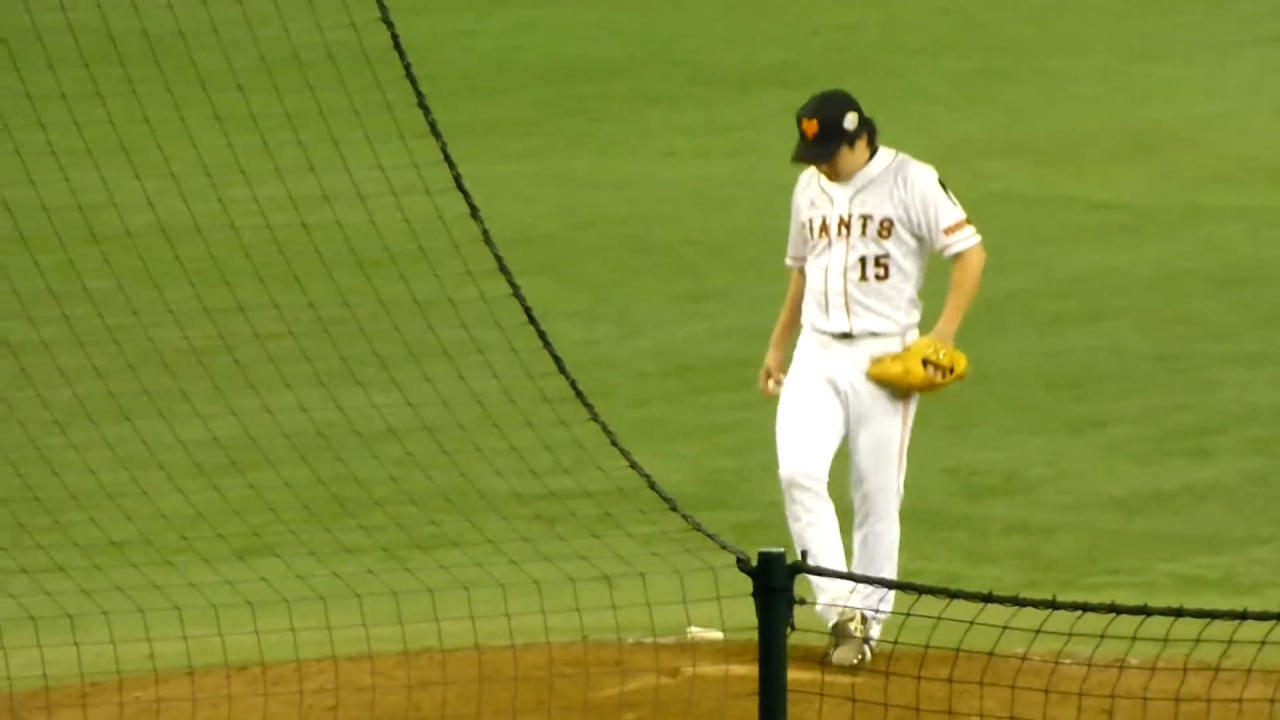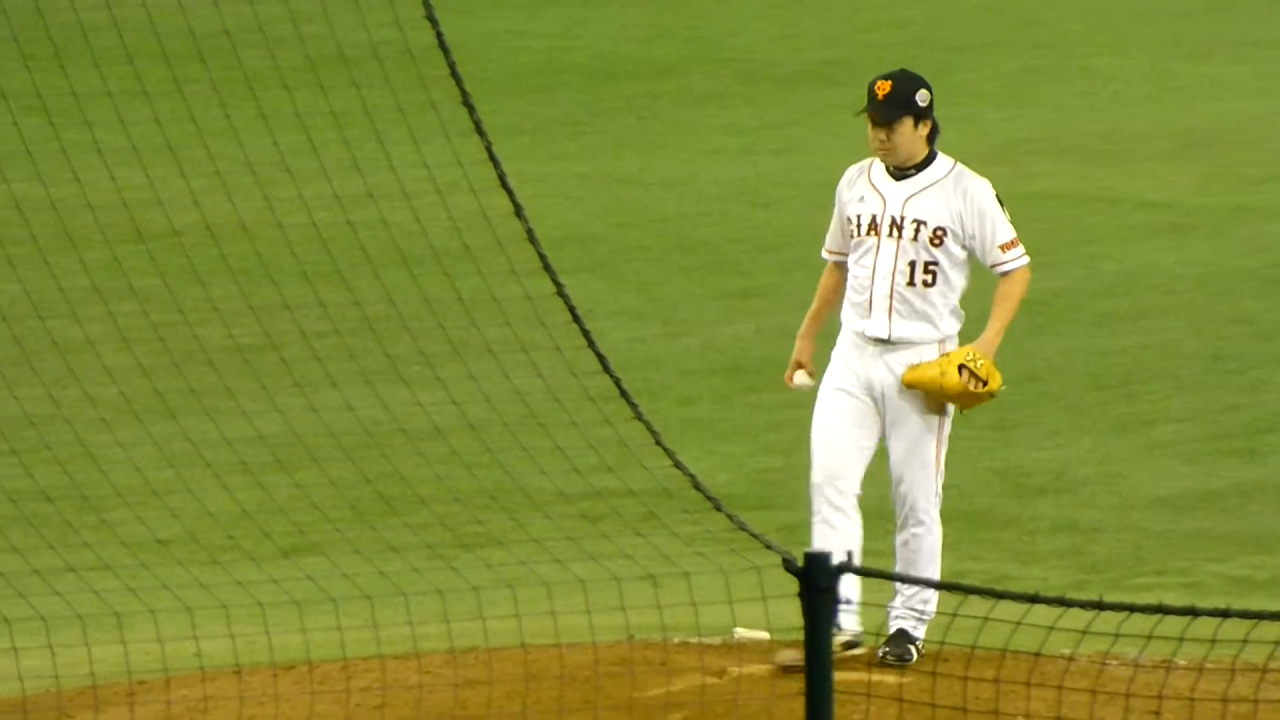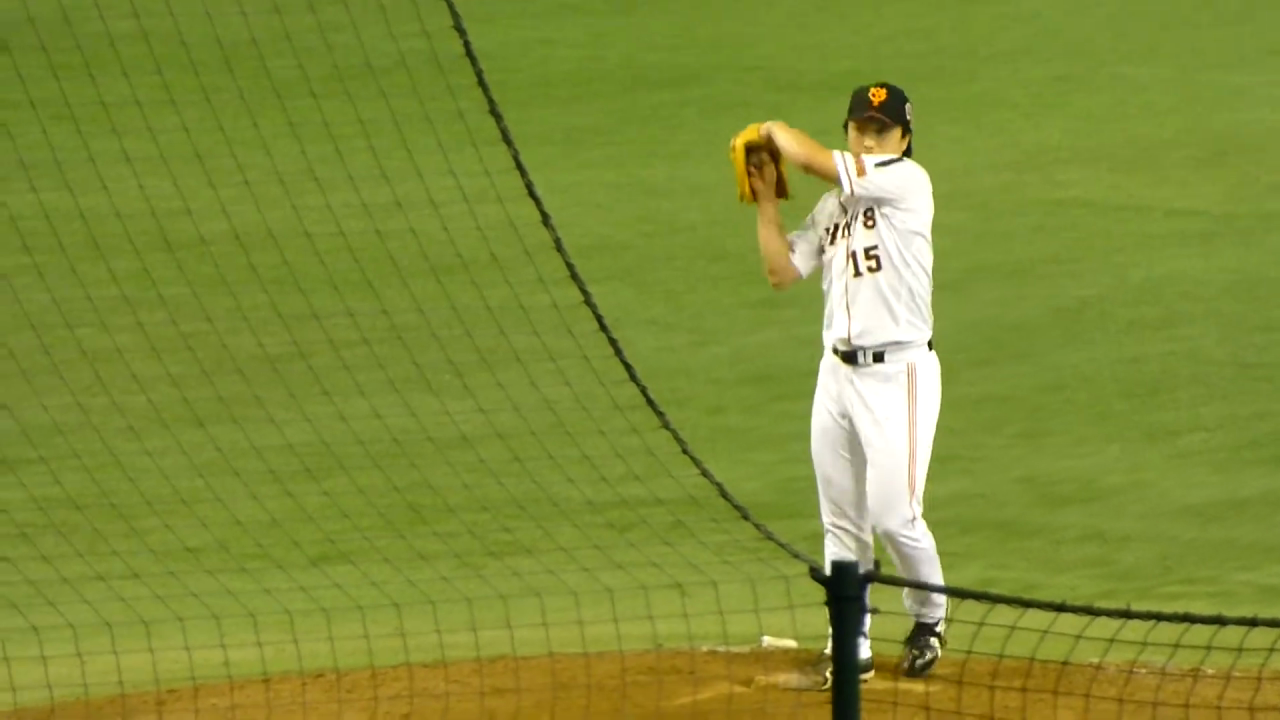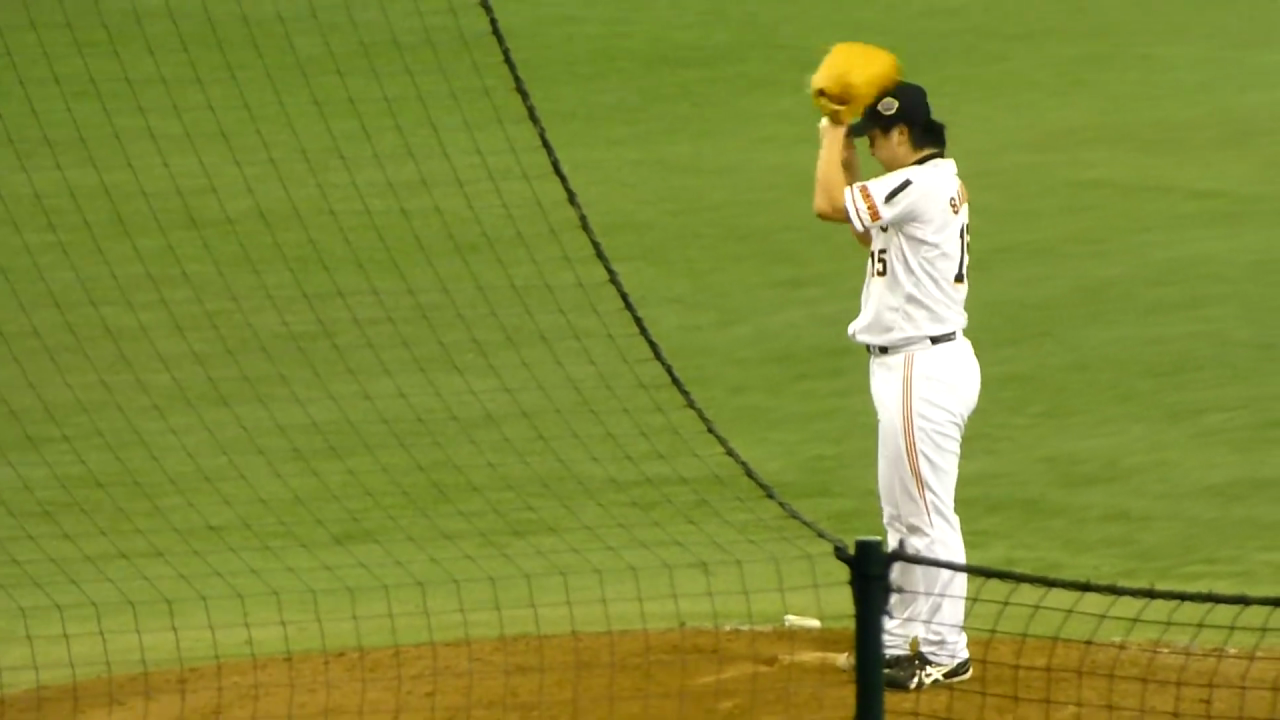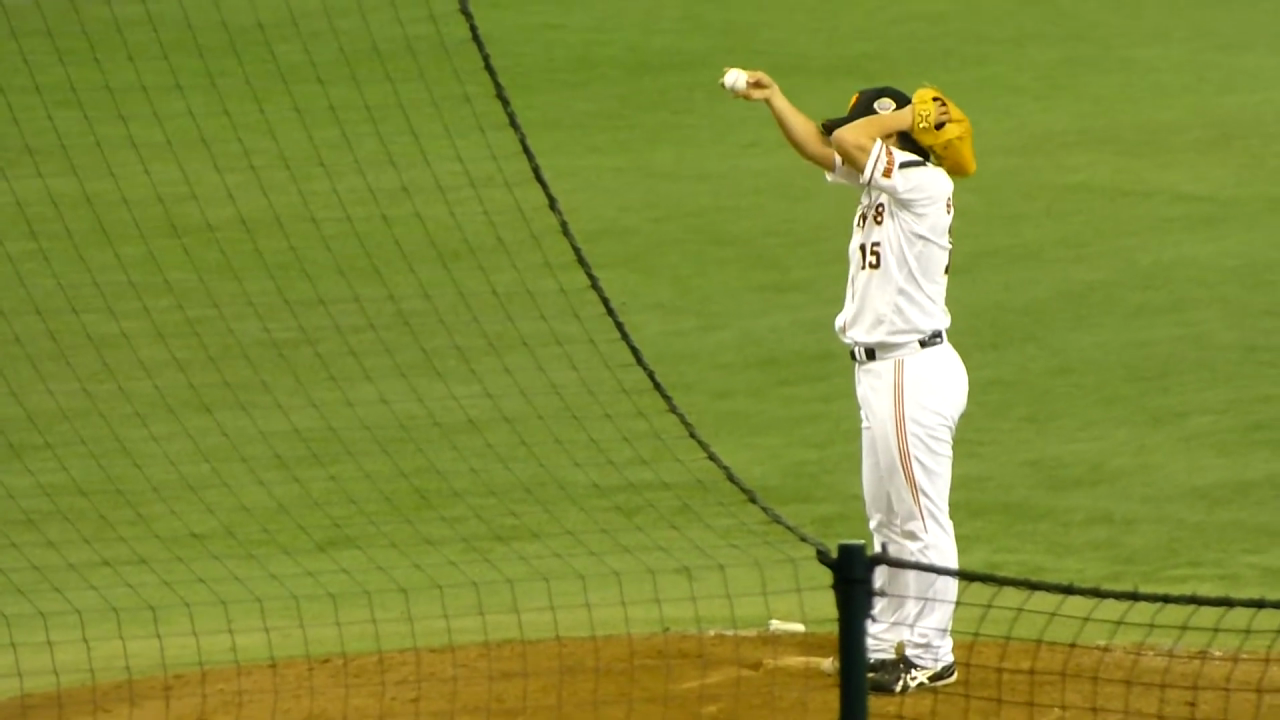
dt=1s
person 1, frame 1
left shoulder: (912, 181)
right shoulder: (808, 186)
left elbow: (970, 253)
left wrist: (943, 335)
right wrist: (778, 343)
left hip: (884, 357)
right hip: (816, 353)
left knee: (876, 496)
right knee: (800, 476)
left ankle: (867, 611)
right ankle: (846, 611)
person 1, frame 2
left shoulder: (968, 191)
right shoulder: (854, 181)
left elbow: (1015, 270)
left wrist: (987, 342)
right wrist: (806, 335)
left hip: (925, 363)
right hip: (854, 357)
left knee: (917, 501)
right knee: (830, 484)
left ankle: (909, 625)
right ankle: (841, 626)
person 1, frame 3
left shoulder: (907, 180)
right shoulder: (833, 204)
left elbow: (813, 158)
right elbow: (781, 272)
left wrist: (775, 129)
right wrist: (765, 199)
left hip: (899, 375)
right hip: (838, 373)
left knee: (893, 516)
right knee: (842, 522)
left ankle: (928, 615)
right ankle: (851, 647)
person 1, frame 4
left shoulder: (921, 185)
right shoulder: (923, 183)
left elbow: (826, 206)
right elbow: (866, 228)
left wrist: (833, 131)
right wrist: (844, 147)
left hip: (924, 370)
right hip: (910, 368)
left knee: (928, 516)
right knee: (903, 516)
left ankle: (947, 651)
right ankle: (900, 640)
person 1, frame 5
left shoulder: (924, 181)
right shoulder: (879, 181)
left elbow: (847, 138)
right elbow: (819, 147)
left wrist: (910, 115)
right wrist: (772, 97)
left hip: (913, 373)
right hip: (879, 372)
left knee: (919, 521)
right knee: (888, 520)
left ankle: (931, 656)
right ankle: (883, 642)
